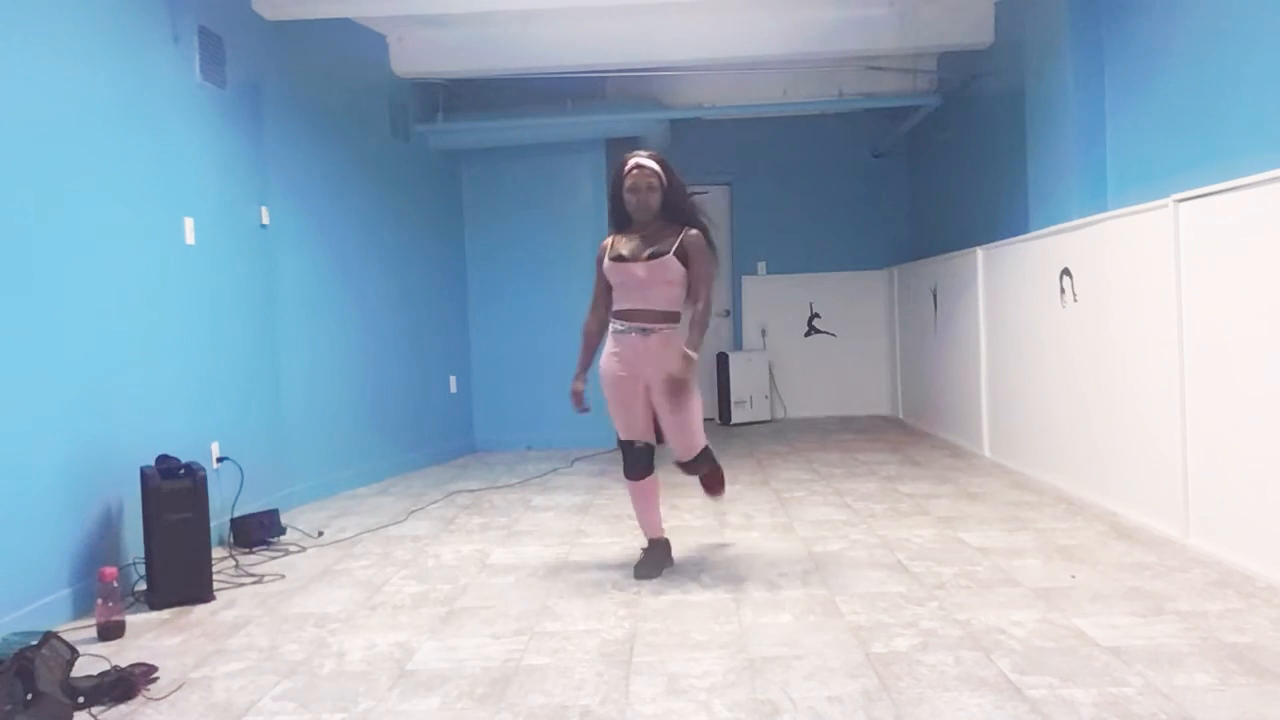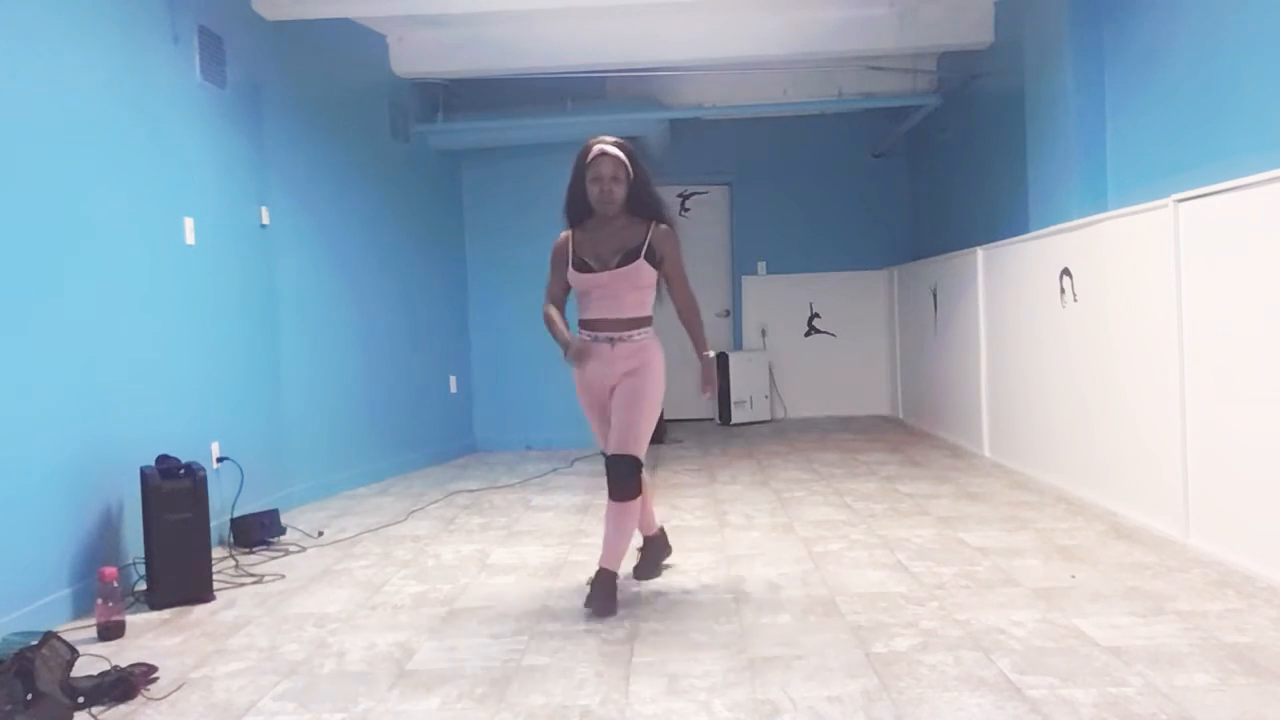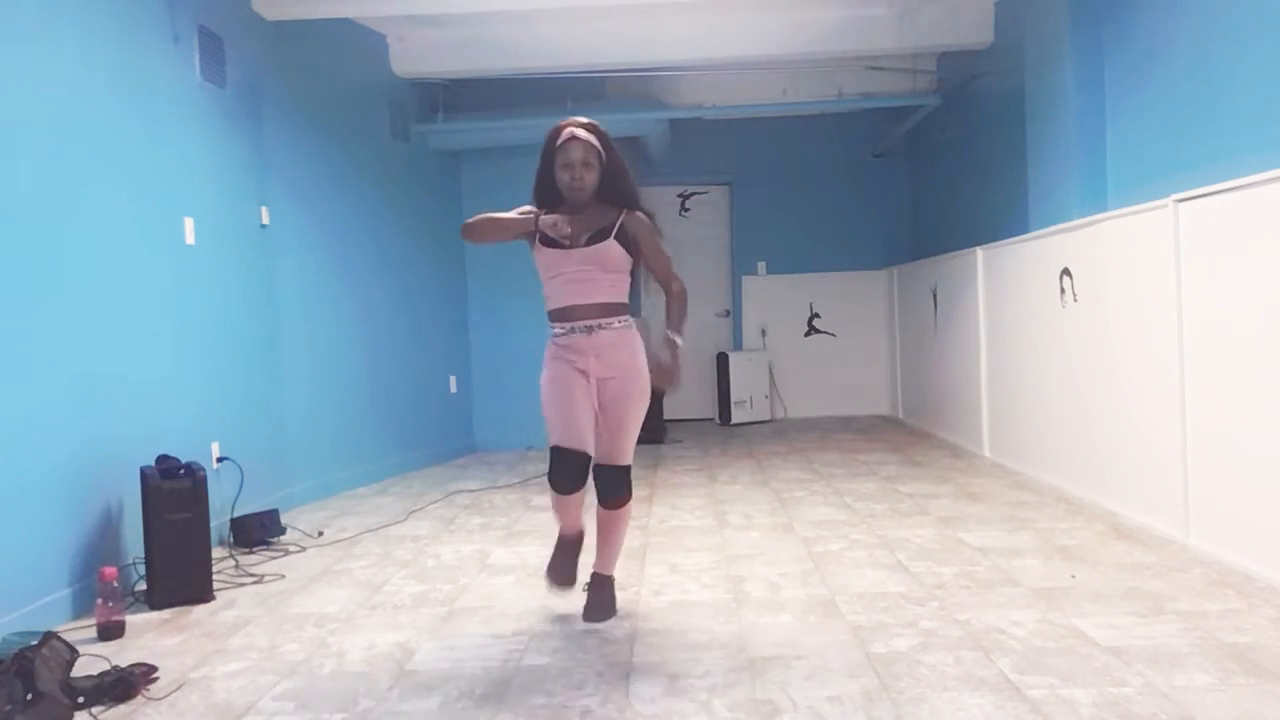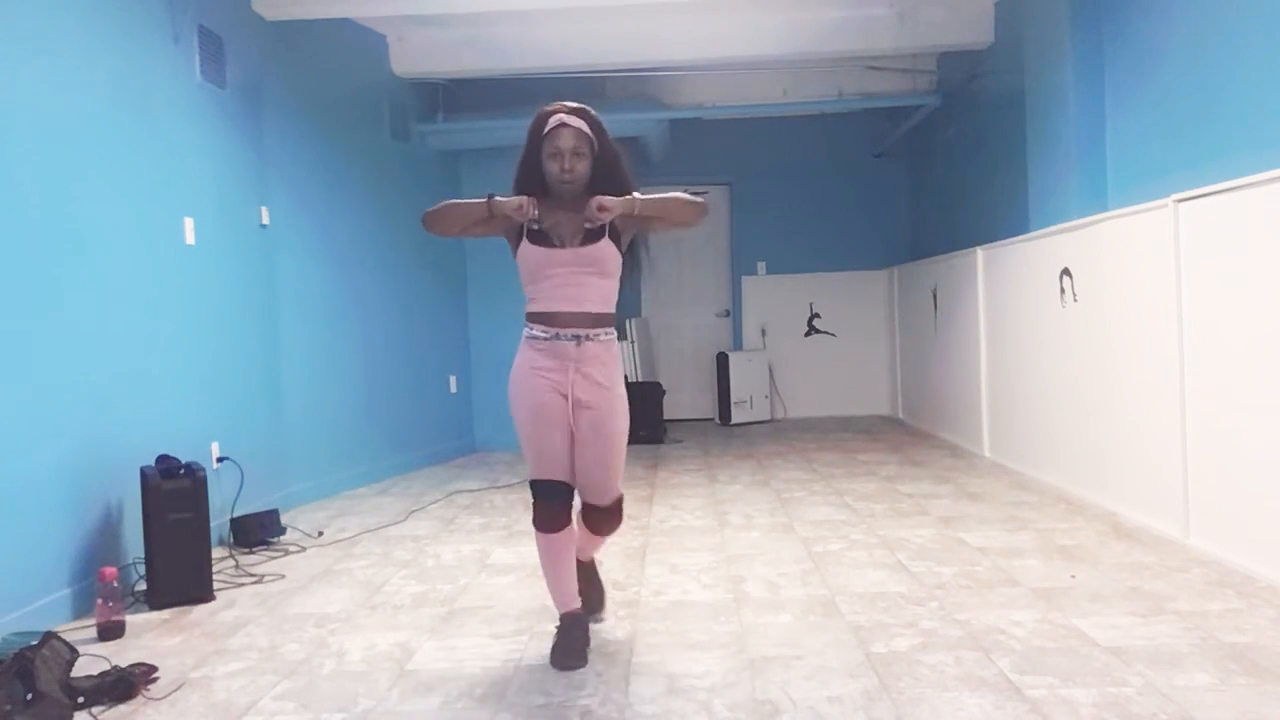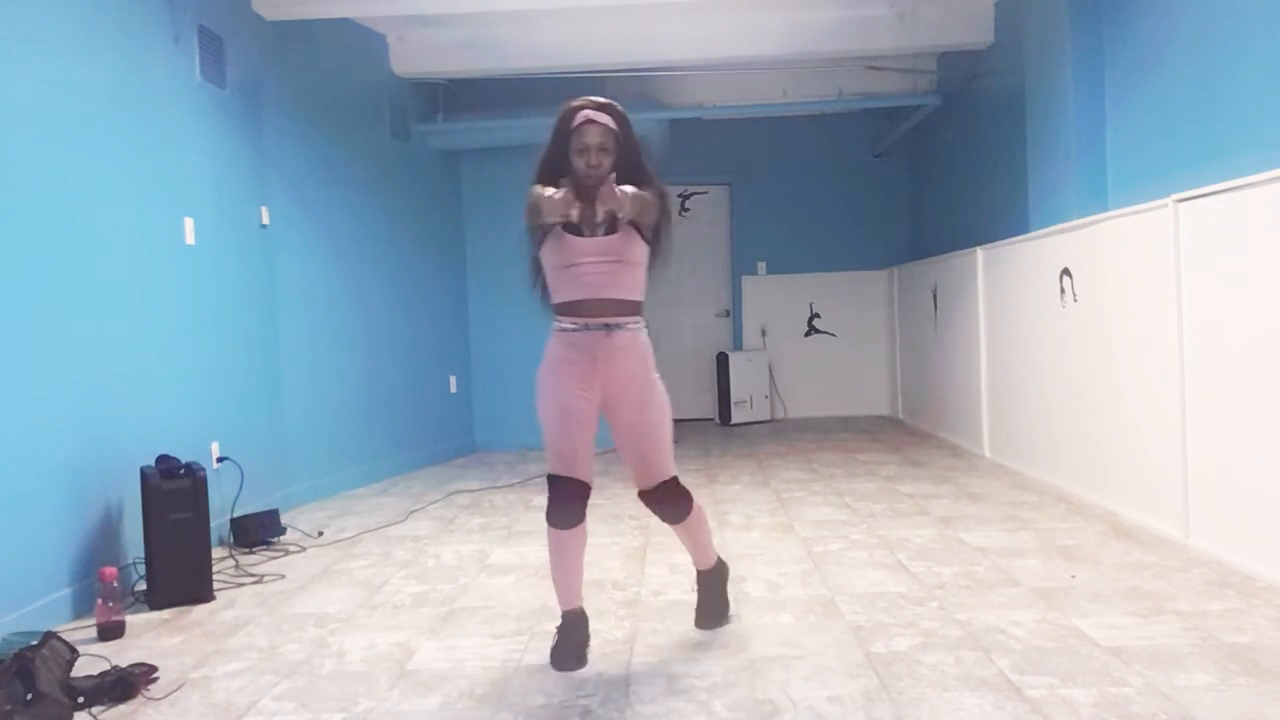
dt=0.5s
person 1, frame 1
left shoulder: (689, 239)
right shoulder: (610, 246)
left elbow: (702, 303)
right elbow: (596, 313)
left wrist: (688, 357)
right wrist: (581, 373)
left hip: (669, 353)
right hip: (619, 354)
left knee: (687, 450)
right knee: (635, 450)
left ankle: (705, 461)
right ankle: (656, 543)
person 1, frame 2
left shoulder: (657, 235)
right shoulder: (568, 242)
left elbow: (683, 299)
right elbow: (551, 304)
left wrist: (706, 356)
right wrist: (566, 341)
left hip: (640, 358)
right hip: (592, 362)
left knee: (625, 464)
right knee: (618, 464)
left ankle: (607, 574)
right ankle: (654, 540)
person 1, frame 3
left shoulder: (630, 222)
right shoulder: (538, 220)
left elbow: (673, 286)
right elbow: (472, 230)
left wrist: (671, 345)
right wrist: (537, 224)
left hip: (620, 351)
right hip: (564, 354)
left knee: (614, 471)
right knee: (569, 460)
left ankle: (603, 577)
right ankle: (569, 536)
person 1, frame 4
left shoulder: (616, 216)
right shoulder: (519, 217)
left elbow: (694, 211)
right elbow: (434, 221)
left wrist: (626, 204)
right wrist: (495, 206)
left hip: (599, 364)
right hip: (538, 363)
left knee: (604, 502)
right knee: (551, 492)
left ankle: (584, 559)
right ankle: (570, 617)
person 1, frame 5
left shoulder: (640, 201)
right shoulder: (550, 200)
left elbow: (645, 207)
right elbow: (542, 206)
left wrist: (620, 200)
right wrist: (556, 206)
left hip: (630, 352)
right hip: (567, 356)
left knee: (657, 484)
right knee: (566, 489)
left ankle: (711, 570)
right ankle: (572, 617)
